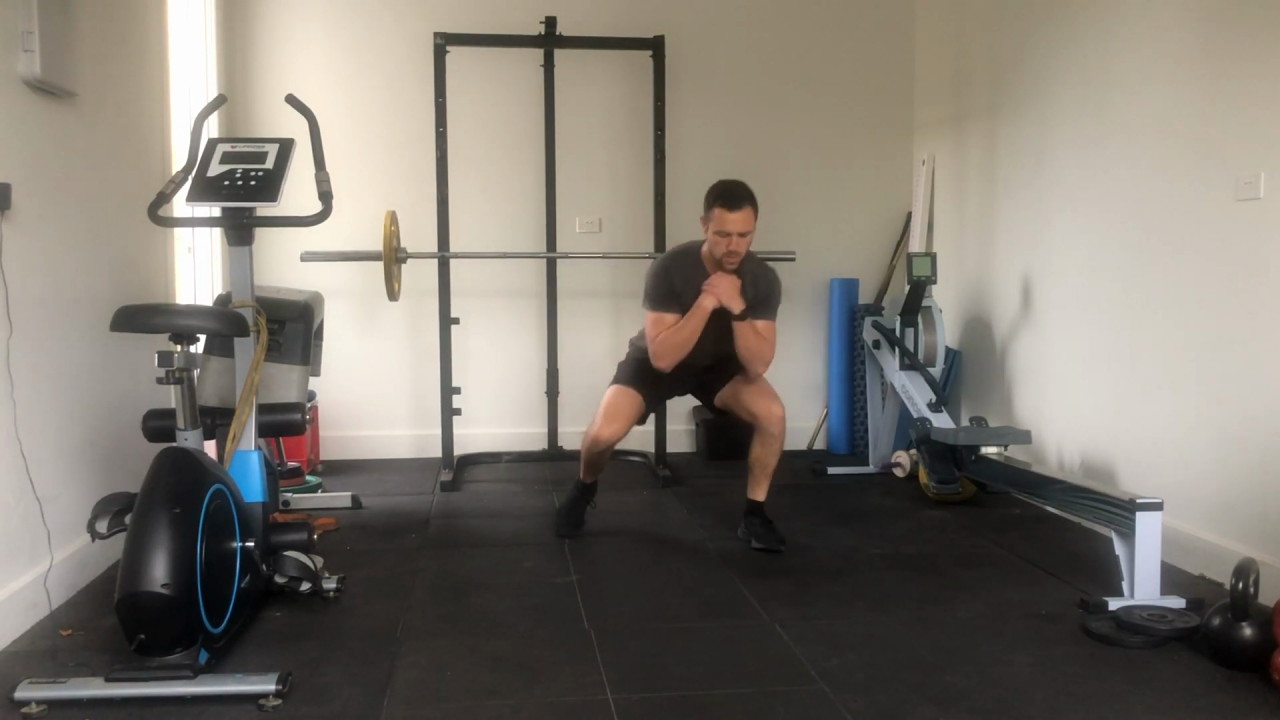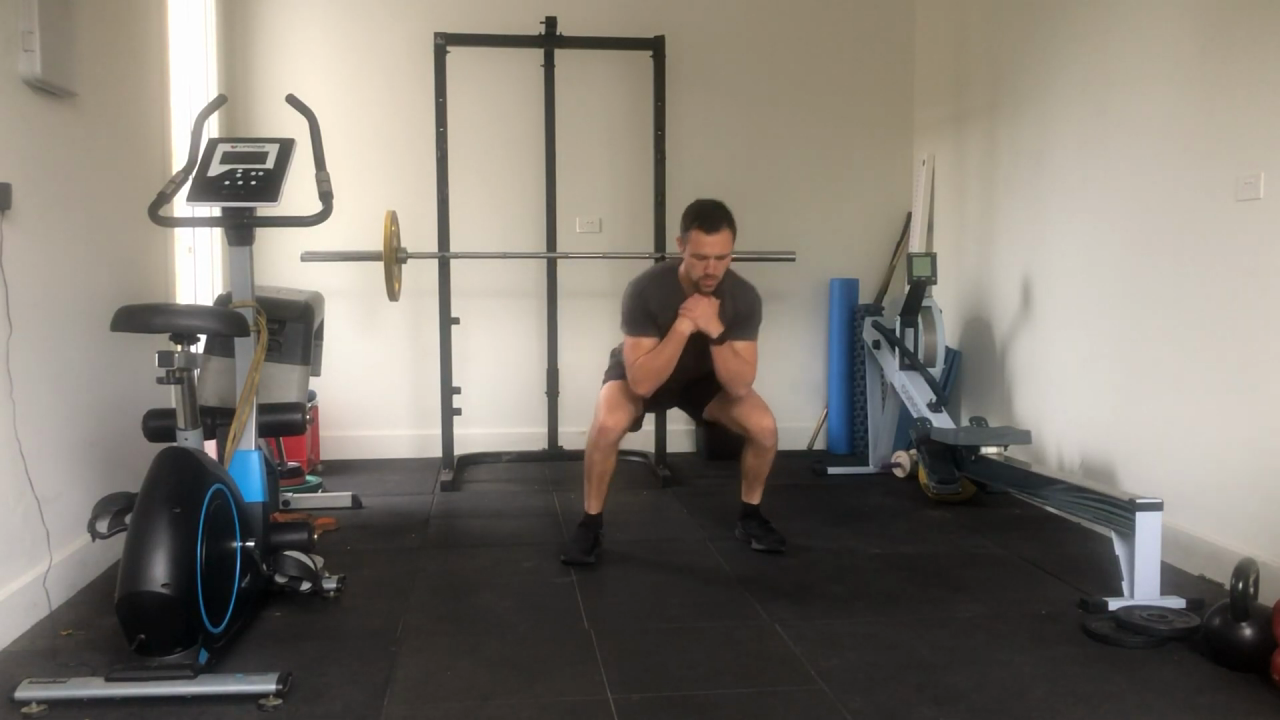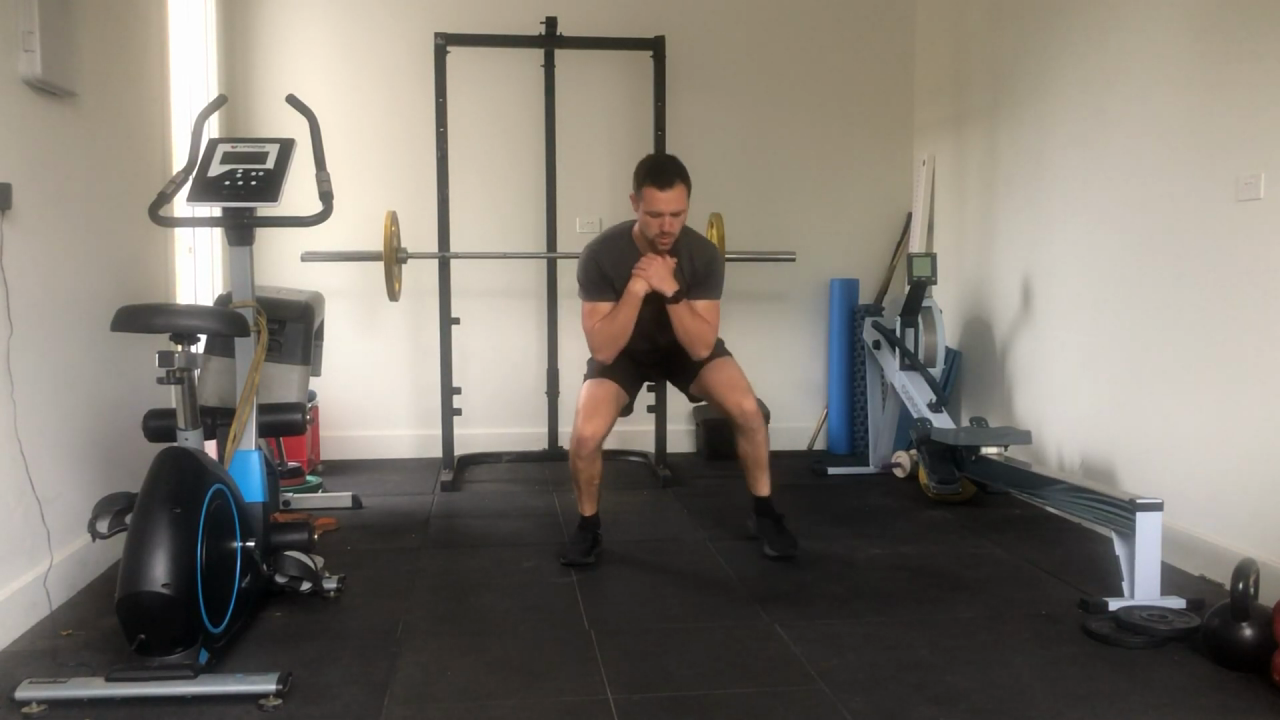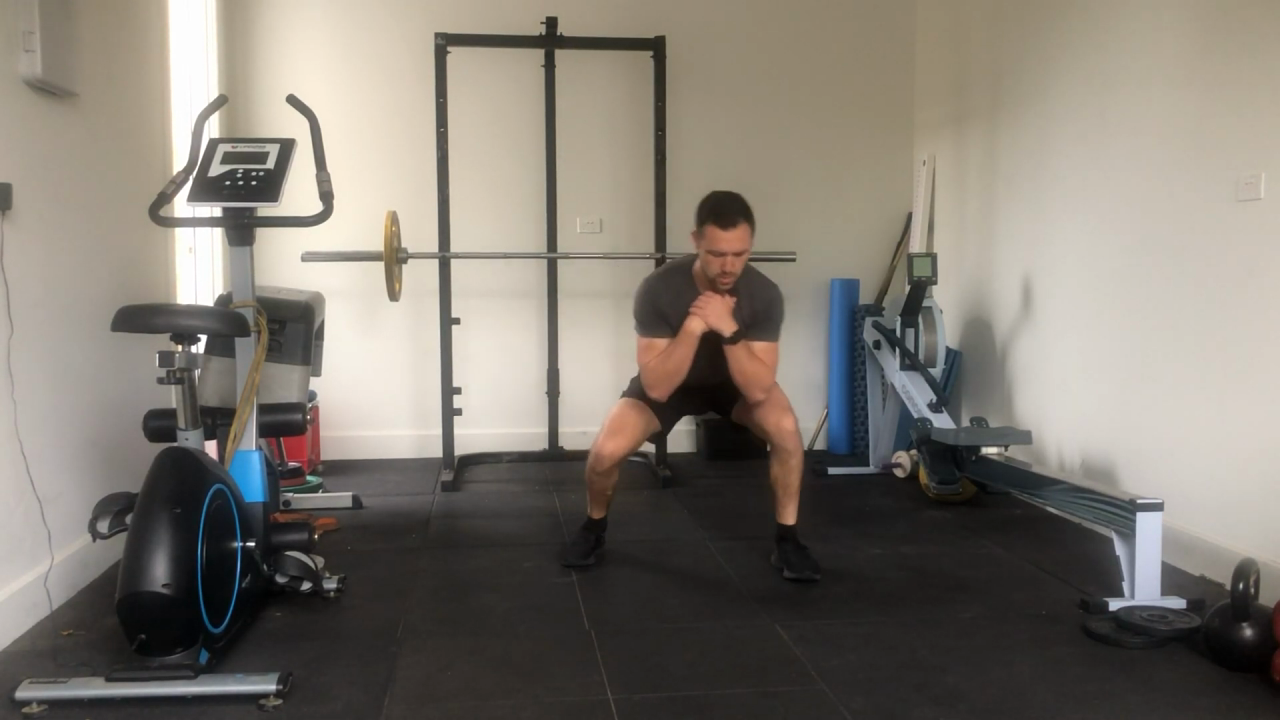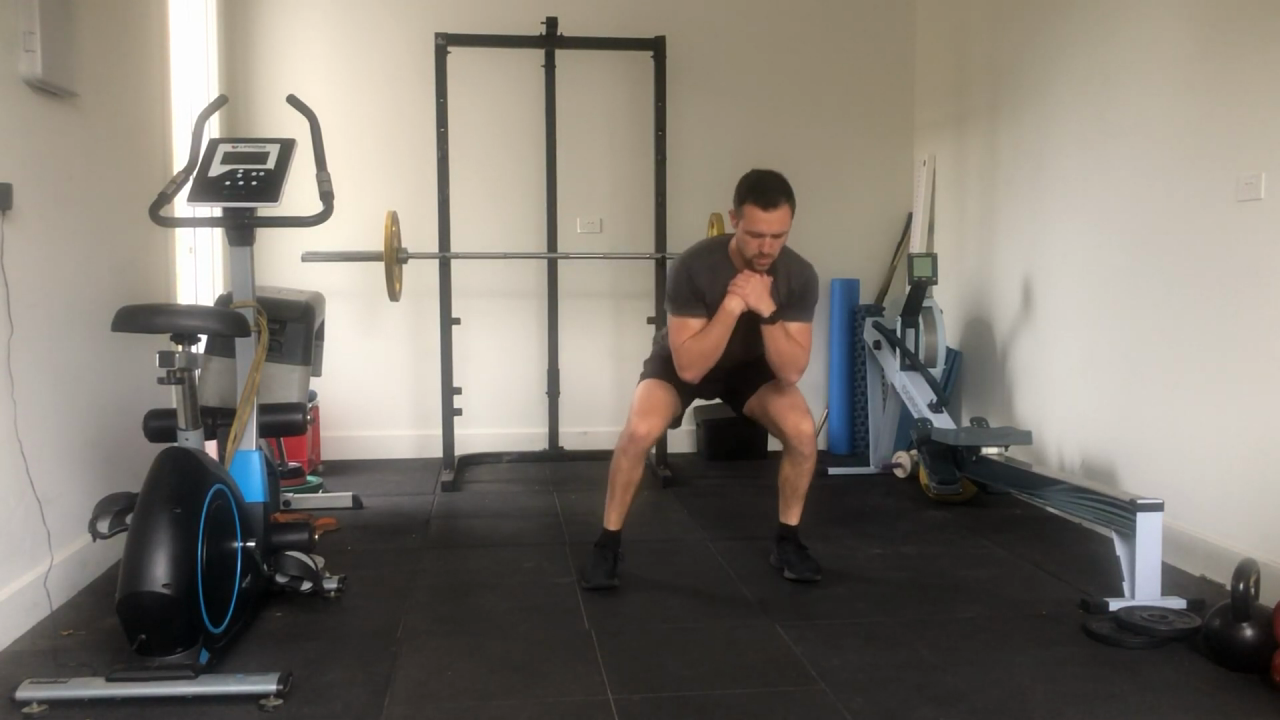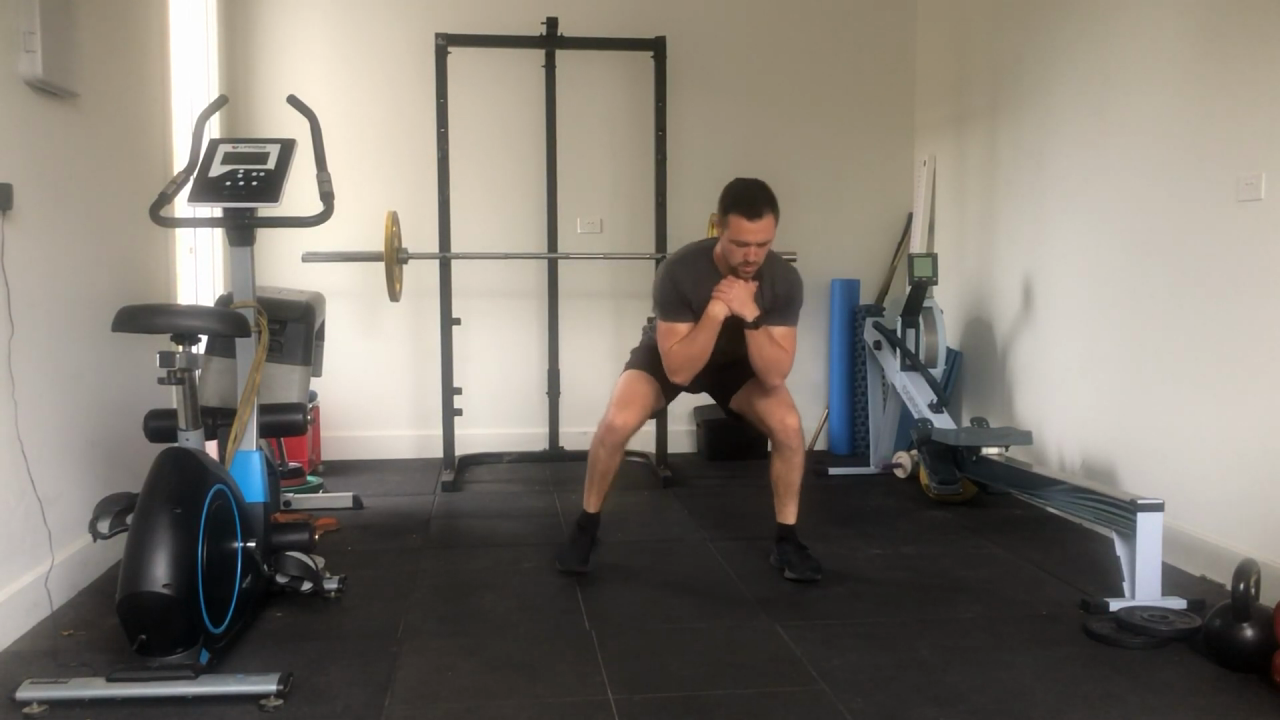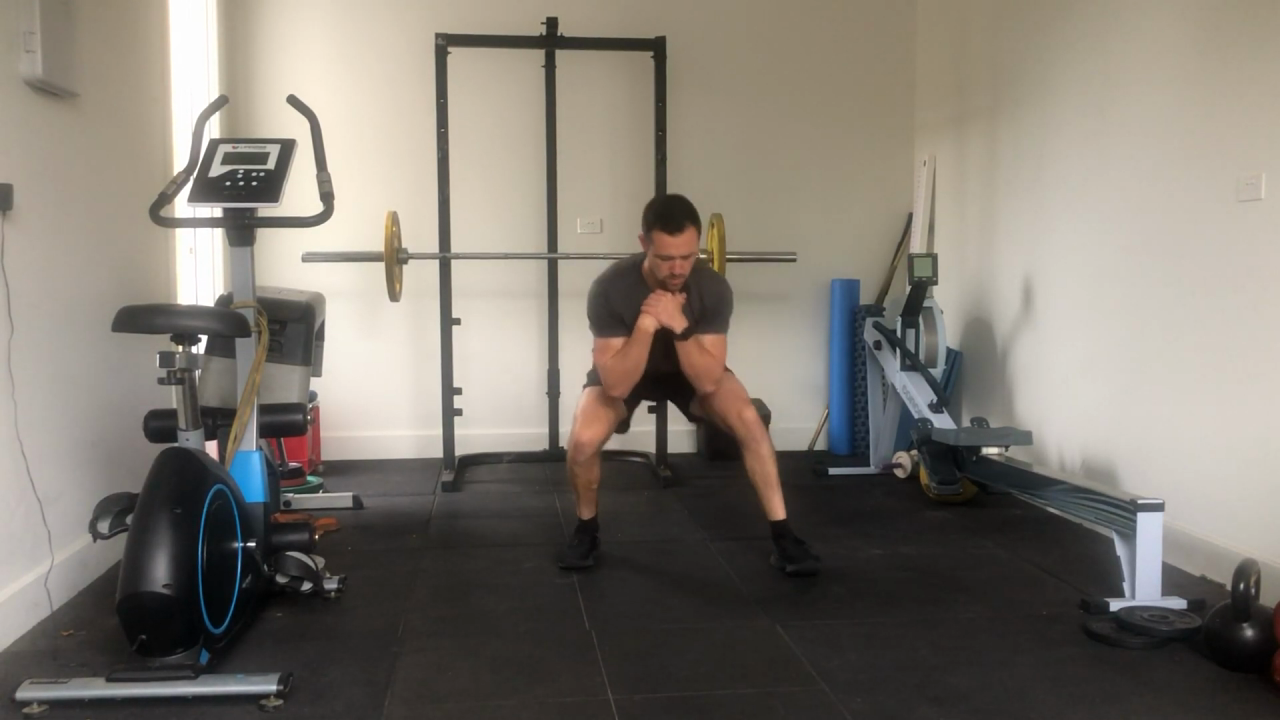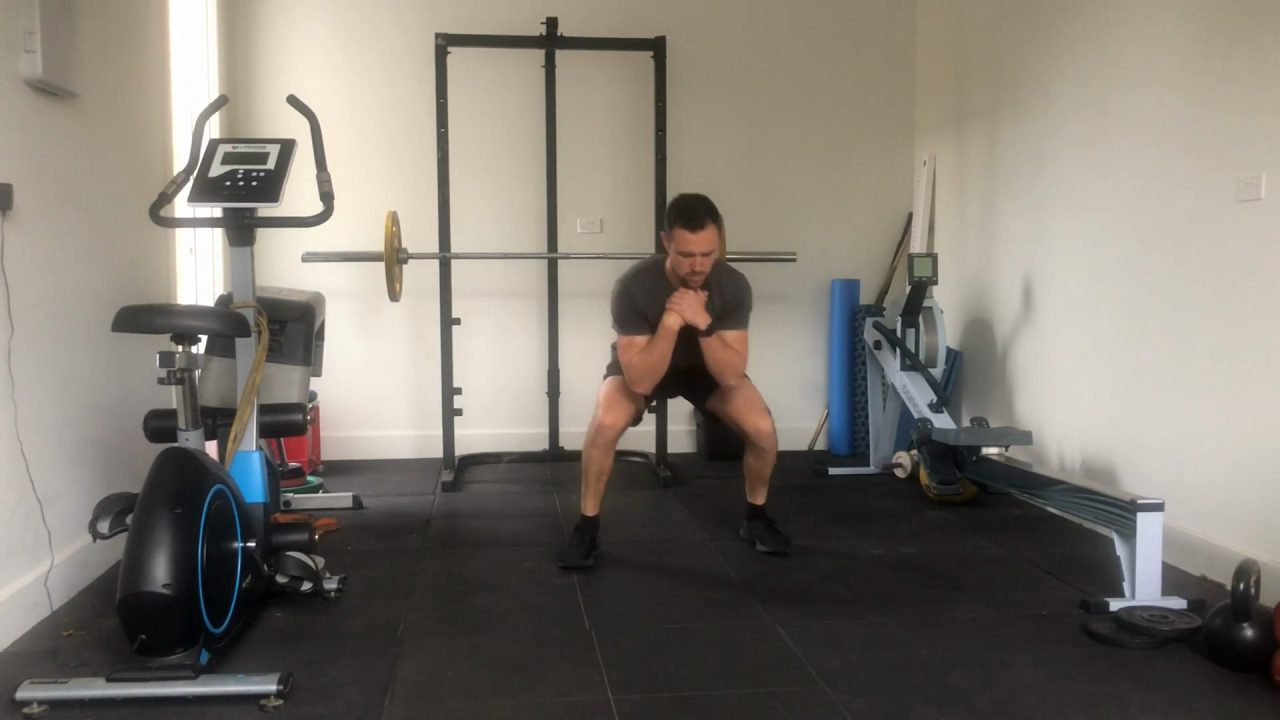
dt=0.4s
person 1, frame 1
left shoulder: (764, 279)
right shoulder: (669, 269)
left elbow: (758, 366)
right elbow: (662, 359)
left wrist: (738, 307)
right wrist: (705, 304)
left hip: (716, 363)
right hip: (656, 359)
left knee: (772, 415)
right knee: (602, 435)
left ankle: (754, 514)
right ankle: (585, 487)
person 1, frame 2
left shoulder: (744, 298)
right shoulder: (646, 290)
left elbow: (740, 386)
right elbow: (641, 383)
left wrist: (715, 332)
right wrist: (682, 327)
left hip: (703, 376)
right hip: (640, 371)
left knee: (764, 427)
right knee: (608, 425)
left ankle: (750, 516)
right ankle: (590, 524)
person 1, frame 3
left shoulder: (703, 254)
right shoulder: (600, 255)
left elbow: (703, 347)
right elbow: (602, 351)
left wrist: (670, 290)
right wrist: (635, 288)
left hip: (684, 343)
right hip: (623, 350)
left knee: (747, 409)
right knee: (586, 436)
left ankle: (763, 509)
right ankle: (588, 525)
person 1, frame 4
left shoulder: (765, 295)
right shoulder: (658, 290)
left elbow: (758, 390)
right elbow: (656, 387)
left wrist: (729, 330)
right wrist: (692, 326)
left hip: (733, 379)
right hip: (669, 380)
left knee: (785, 429)
right knee: (605, 452)
left ankle: (787, 540)
right ankle: (595, 526)
person 1, frame 5
left shoulder: (800, 276)
right shoulder: (693, 267)
left elbow: (791, 372)
right elbow: (689, 368)
left wrist: (767, 310)
right wrist: (731, 306)
left hip: (750, 363)
right hip: (682, 360)
left knee: (802, 433)
right knee: (639, 431)
left ankle: (787, 538)
right ankle: (608, 543)
person 1, frame 6
left shoulder: (785, 280)
right shoulder: (679, 271)
left elbow: (774, 377)
right elbow: (678, 372)
left wrist: (751, 315)
right wrist: (715, 312)
left hip: (737, 359)
right hip: (668, 354)
left knee: (789, 426)
right knee: (617, 424)
left ankle: (786, 538)
right ankle: (587, 523)
person 1, frame 7
left shoulder: (713, 289)
right shoulder: (609, 289)
left elbow: (708, 383)
right elbow: (615, 386)
left wrist: (678, 325)
right wrist: (645, 325)
left hip: (689, 368)
right hip: (624, 369)
left knee: (748, 420)
right knee: (583, 441)
left ankle: (782, 535)
right ankle: (587, 529)
person 1, frame 8
left shoulder: (732, 285)
right shoulder: (634, 287)
left elbow: (730, 376)
right elbow: (640, 381)
left wrist: (702, 322)
right wrist: (669, 323)
left hip: (706, 364)
right hip: (641, 363)
left knee: (762, 429)
right knee: (605, 424)
left ankle: (755, 516)
right ankle: (587, 528)
